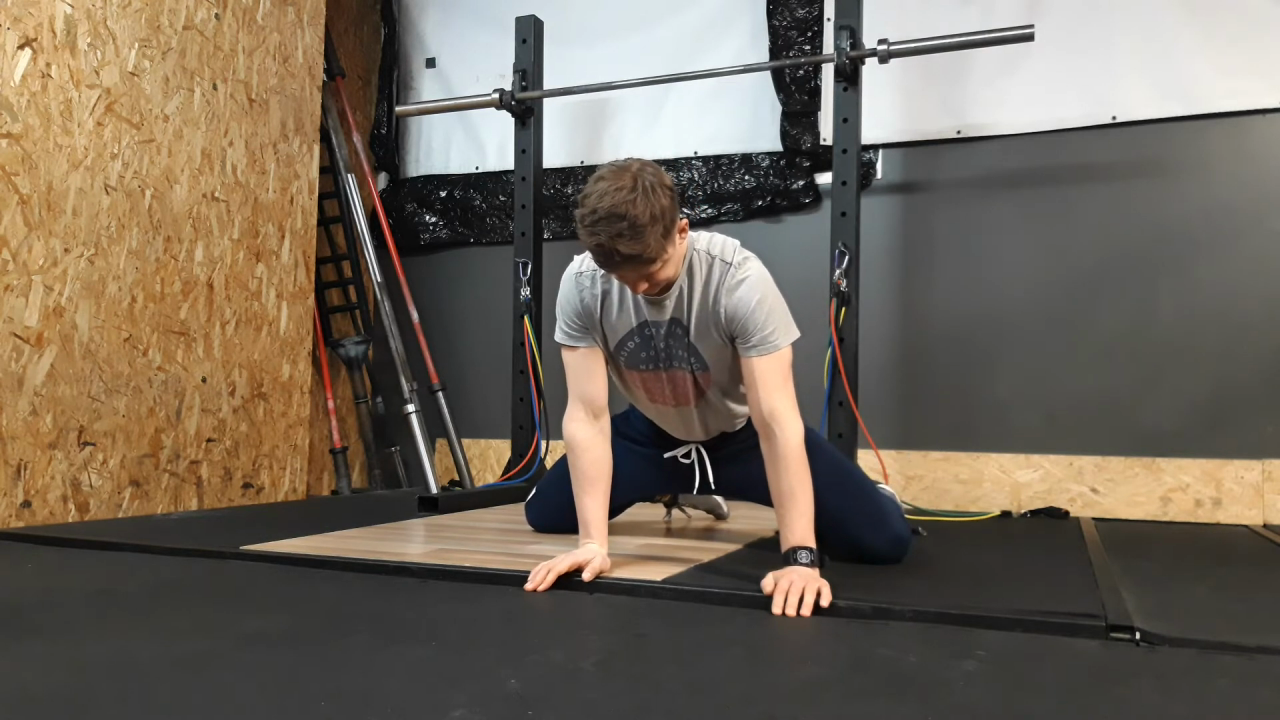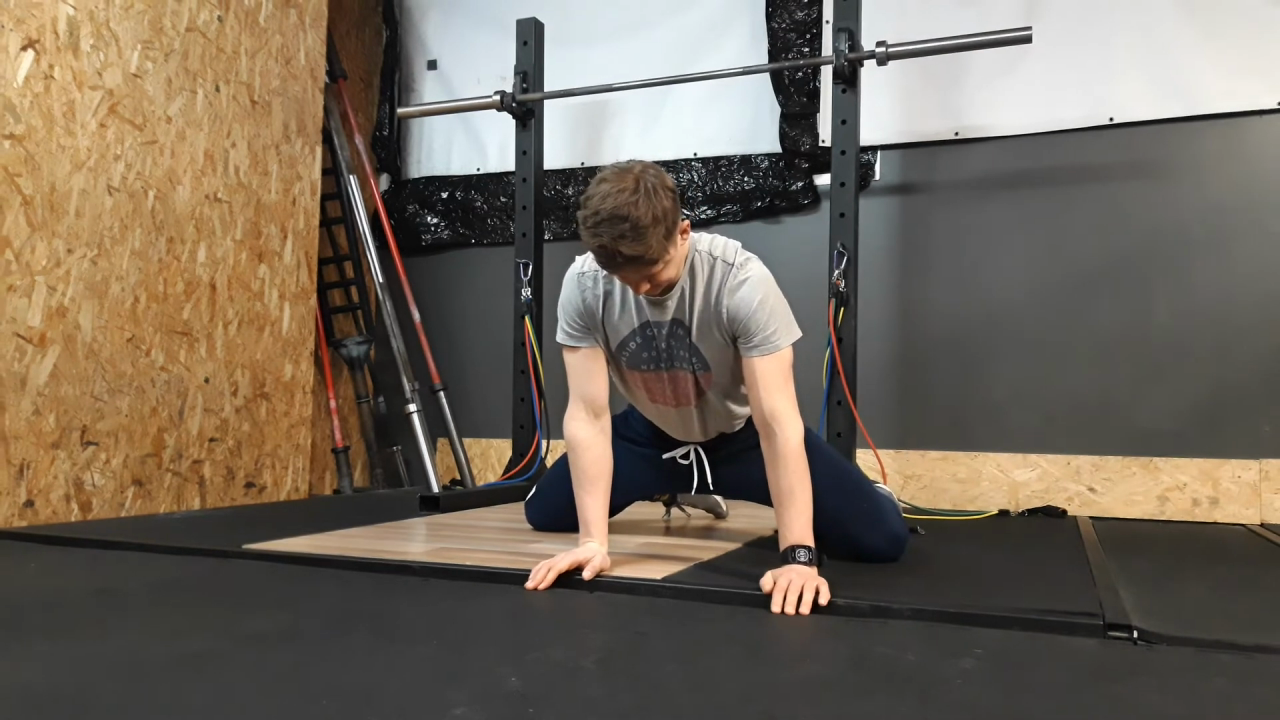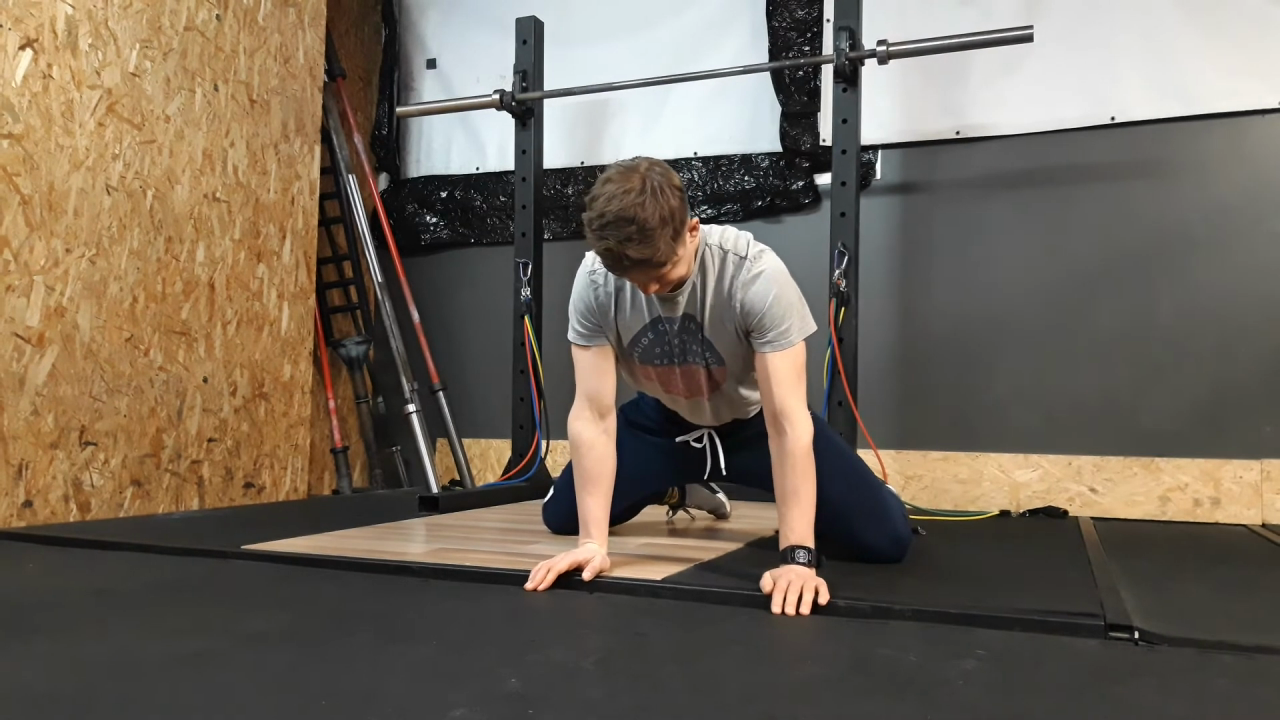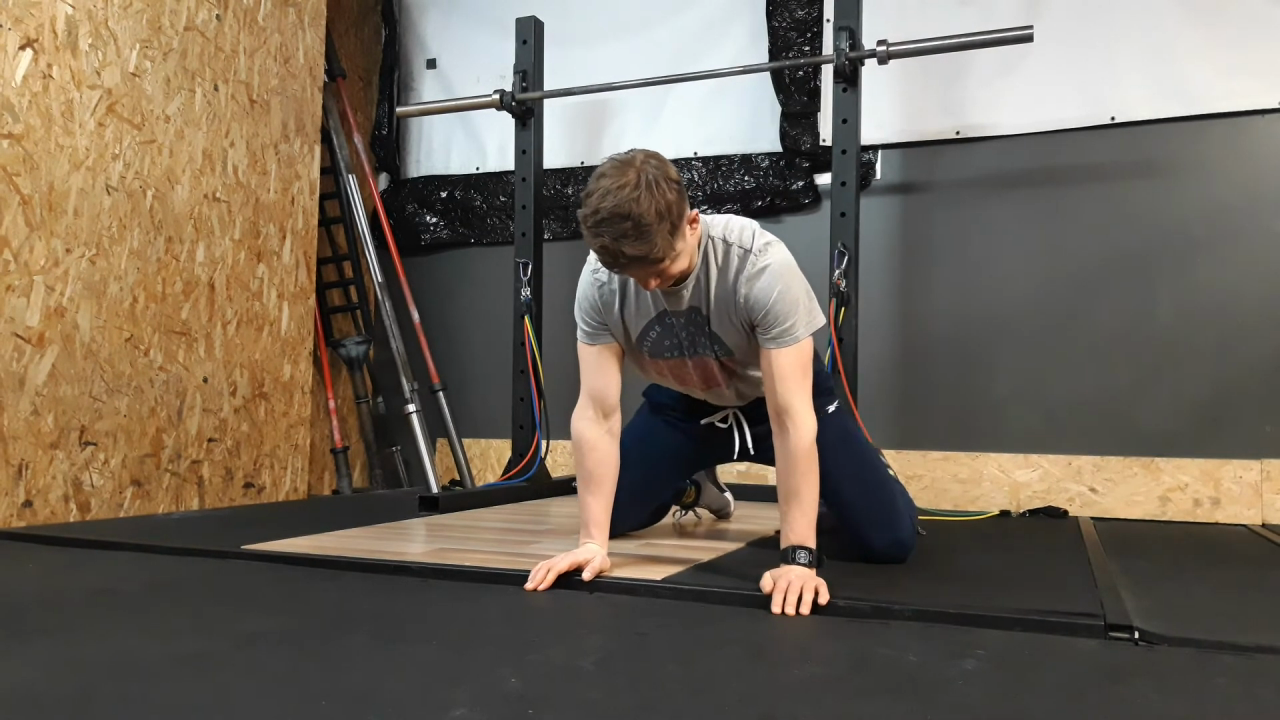
dt=0.5s
person 1, frame 1
left shoulder: (739, 278)
right shoulder: (581, 285)
left elbow: (776, 422)
right elbow: (586, 415)
left wrist: (800, 556)
right wrist: (593, 541)
left hip: (740, 433)
right hip: (652, 433)
left knee: (883, 538)
right knee: (544, 515)
right ankle: (675, 492)
person 1, frame 2
left shoulder: (741, 280)
right shoulder: (583, 285)
left elbow: (777, 422)
right elbow: (588, 415)
left wrist: (798, 554)
right wrist: (594, 540)
left hip: (740, 434)
right hip: (651, 433)
left knee: (881, 537)
right knee: (544, 512)
right ankle: (675, 490)
person 1, frame 3
left shoulder: (755, 274)
right shoulder: (593, 281)
left elbow: (787, 422)
right elbow: (593, 414)
left wrist: (797, 555)
right wrist: (593, 542)
left hip: (754, 420)
right hip: (662, 420)
left knee: (884, 538)
right knee: (561, 517)
right ankle: (680, 490)
person 1, frame 4
left shoulder: (762, 265)
right shoulder: (599, 279)
left elbow: (790, 418)
right elbow: (598, 414)
left wrist: (798, 556)
right wrist: (592, 542)
left hip: (774, 398)
right hip: (683, 403)
left knee: (888, 539)
right knee: (610, 518)
right ankle: (694, 487)
